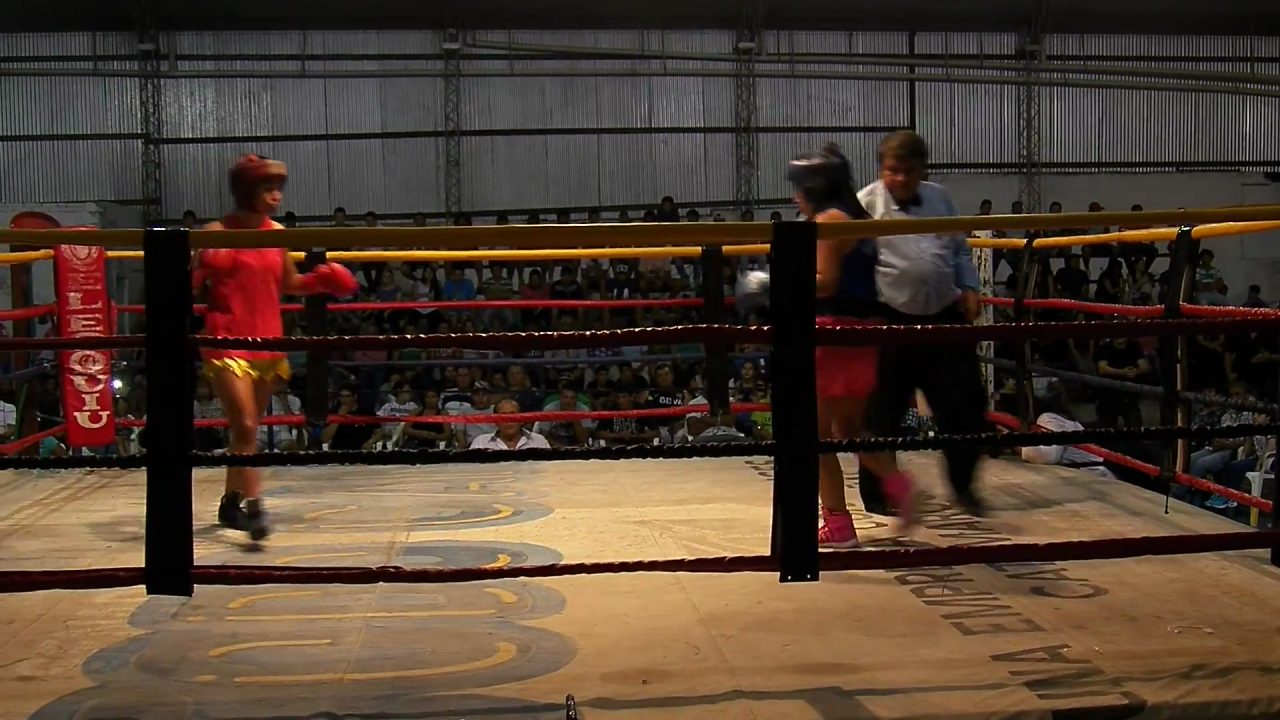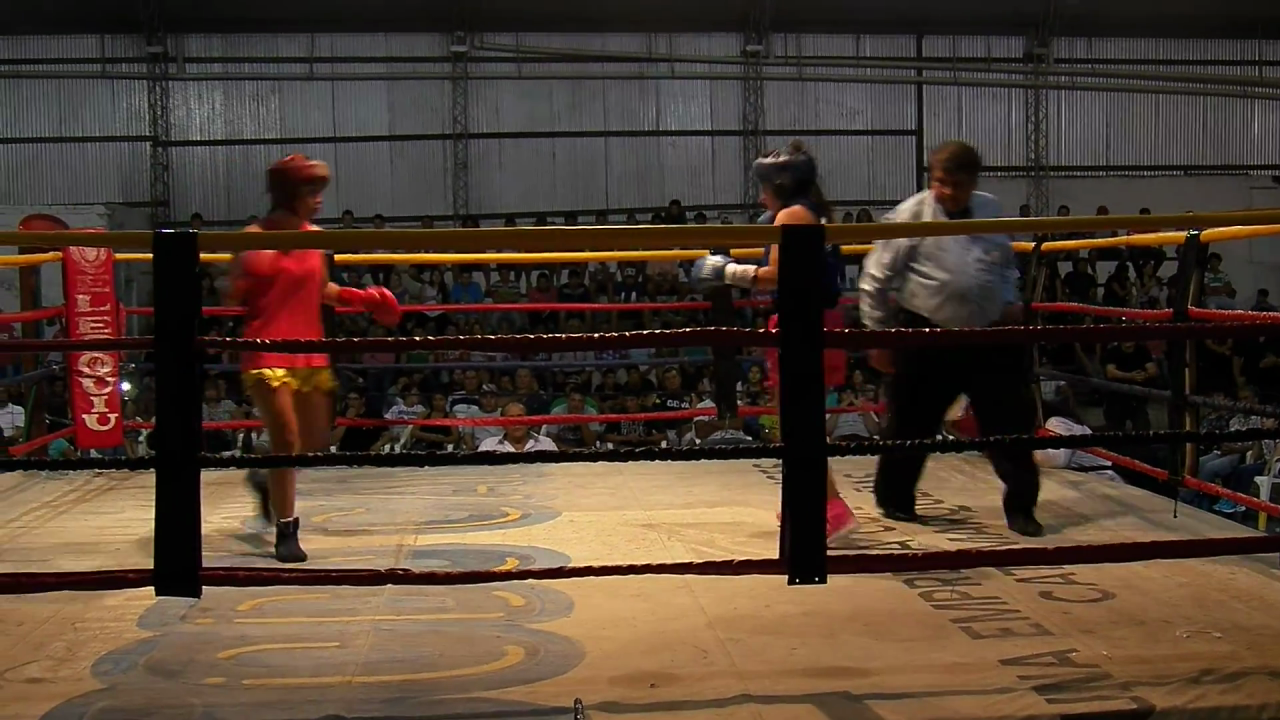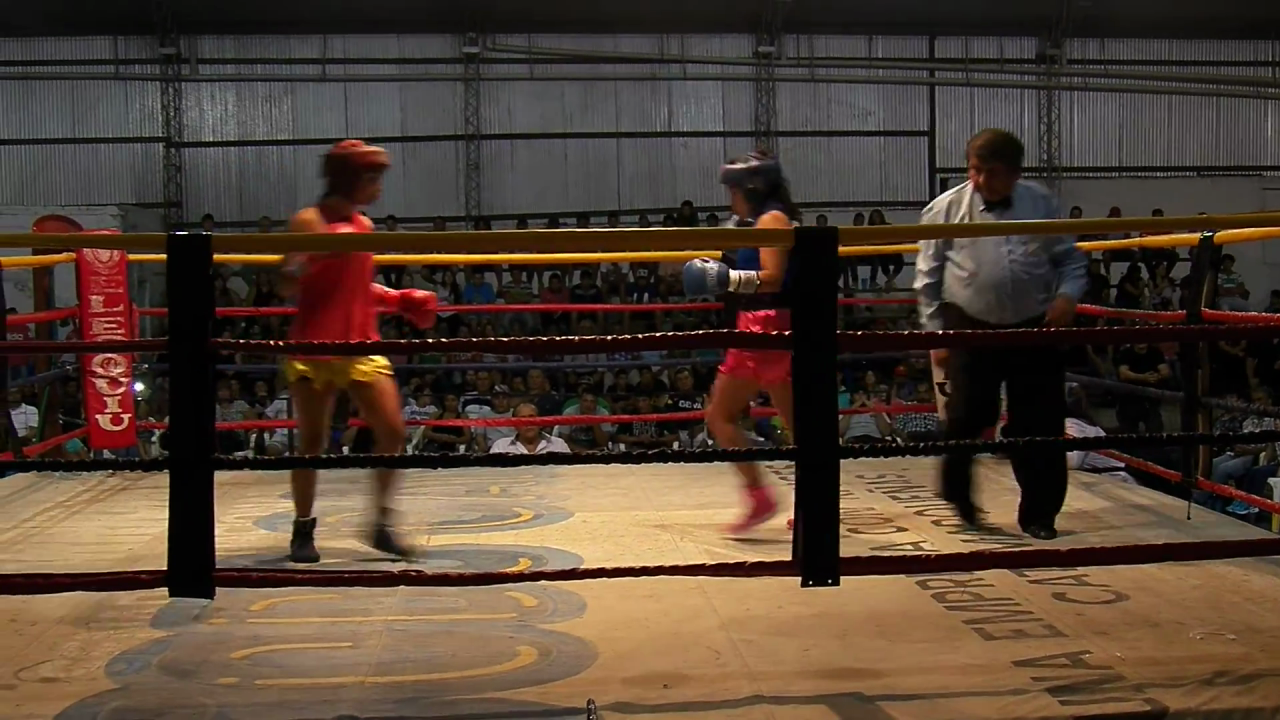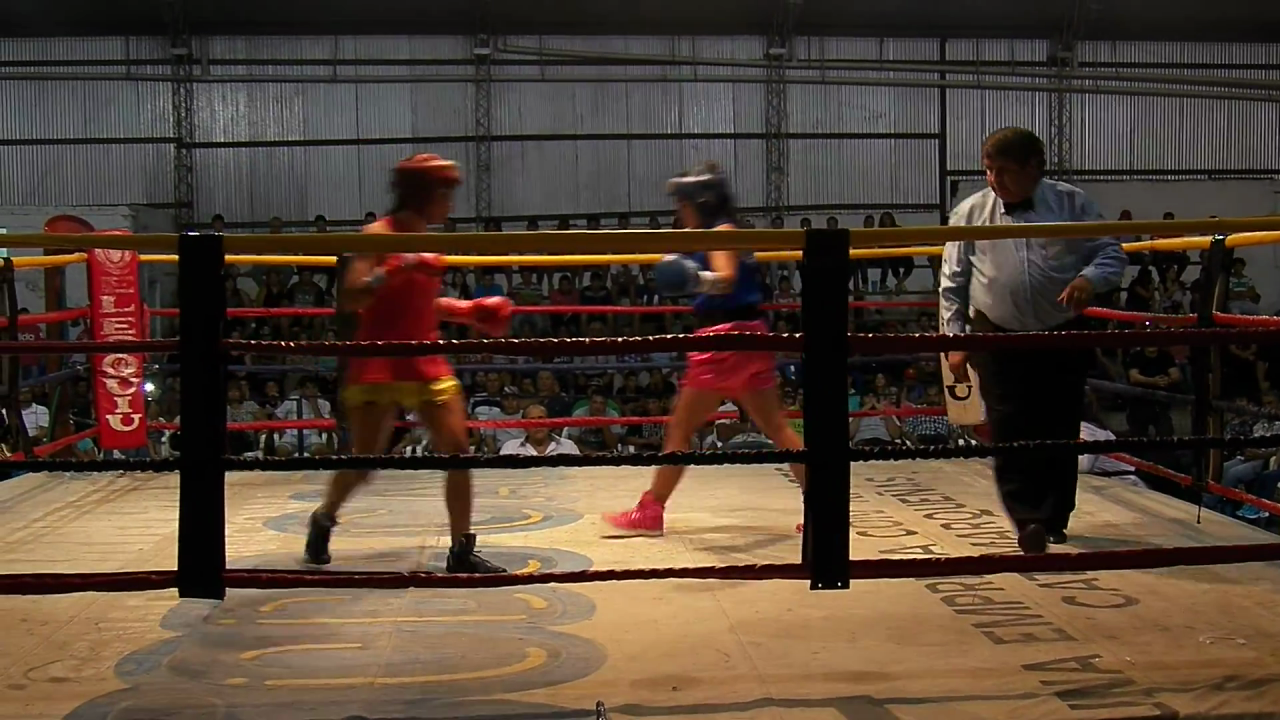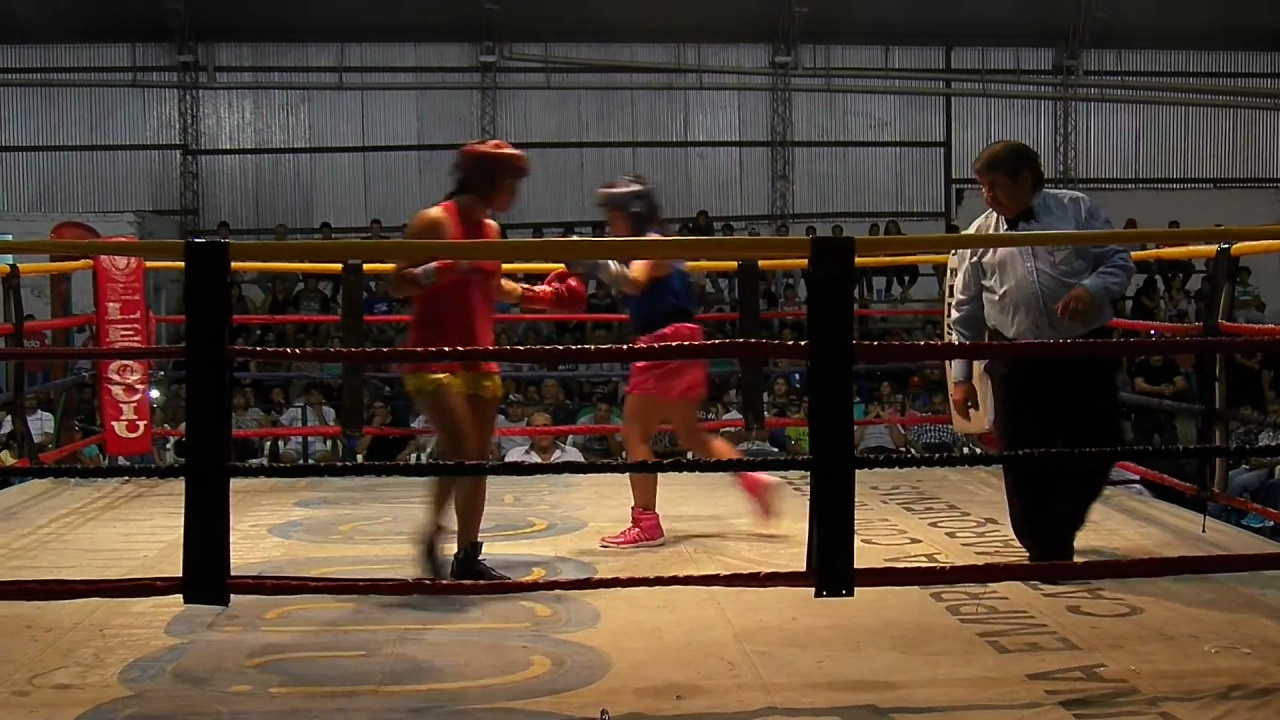
dt=0.2s
person 1, frame 1
left shoulder: (278, 234)
right shoulder: (216, 234)
left elbow: (288, 284)
right elbow: (191, 287)
left wrist: (319, 278)
right wrist: (201, 266)
left hip: (268, 344)
right hip: (228, 345)
left knee: (247, 427)
right knee: (245, 423)
left ankle: (233, 502)
right ankle: (252, 508)
person 1, frame 2
left shoulder: (316, 237)
right shoulder: (255, 238)
right elbow: (232, 297)
left wrist: (362, 298)
right wrist: (246, 276)
left hip: (309, 352)
right hip: (266, 354)
left knee: (315, 443)
right knee: (285, 442)
left ankle: (264, 479)
right ankle: (286, 530)
person 1, frame 3
left shoulder: (365, 227)
right shoulder: (308, 221)
right elbow: (288, 282)
left wrist: (398, 299)
right wrist: (318, 255)
left hip: (363, 345)
right hip: (317, 347)
left knee: (393, 431)
right knee: (312, 441)
left ankle: (382, 524)
right ankle: (303, 529)
person 1, frame 4
right shoulder: (377, 236)
right elbow: (355, 296)
left wrist: (469, 311)
right wrist: (400, 267)
left hip: (428, 366)
right hip: (378, 369)
left knee: (458, 452)
right knee: (360, 464)
left ankle: (463, 550)
right ankle: (324, 521)
person 1, frame 5
left shoulder: (489, 229)
right shoulder: (434, 221)
right elbow: (401, 283)
left wrist: (541, 294)
right wrist: (446, 267)
left hip: (477, 358)
right hip: (436, 357)
left knee: (478, 456)
right knee: (460, 453)
left ankle: (467, 556)
right ankle: (433, 537)
person 2, frame 1
left shoulder: (939, 198)
right shoulder: (864, 206)
left elbow: (960, 250)
left wrist: (969, 288)
left hip: (944, 318)
right hip: (888, 323)
left knee: (965, 401)
right knee: (883, 413)
left ankle: (964, 484)
person 2, frame 2
left shoulder: (990, 210)
right shoulder: (907, 217)
left elbow: (1007, 266)
right elbow: (876, 283)
left wrist: (1011, 302)
left knee: (1010, 418)
right knee: (911, 423)
left ankle: (1021, 508)
right ankle: (893, 498)
person 2, frame 3
left shoulder: (1042, 204)
right shoulder: (946, 209)
left elbow: (1070, 259)
right elbow: (928, 279)
left wrist: (1066, 294)
right wrist: (936, 335)
left hip: (1034, 329)
right hip: (971, 329)
left knee: (1038, 425)
right knee: (967, 417)
left ankle: (1038, 515)
right ankle: (957, 492)
person 2, frame 4
left shoulder: (1071, 204)
right shoulder: (970, 213)
left elbow: (1113, 254)
right elbow: (953, 284)
left wrist: (1090, 279)
right wrist: (955, 341)
left hip: (1062, 337)
left knee: (1058, 434)
right knee: (1010, 433)
left ankle: (1050, 520)
right ankle: (1031, 524)
person 2, frame 5
left shoulder: (1077, 209)
right shoulder: (979, 236)
left elbow: (1119, 259)
right elbow: (964, 313)
left wrist: (1090, 290)
right wrist: (961, 375)
right hip: (1017, 360)
left knee: (1098, 444)
right knee: (1028, 458)
left ankle: (1061, 524)
right ankle: (1048, 552)
person 3, frame 1
left shoulder: (828, 220)
right shoulder: (852, 220)
left elbow: (824, 283)
left knee: (817, 436)
right knee: (846, 431)
left ankle: (838, 525)
right ankle: (897, 485)
person 3, frame 2
left shoulder: (792, 215)
right shoulder: (819, 218)
left elbow: (775, 277)
left wrist: (727, 270)
right hip: (824, 321)
left ankle: (835, 510)
person 3, frame 3
left shoulder: (771, 220)
right shoulder: (775, 222)
left elbow: (772, 279)
left wrist: (730, 279)
left hip: (765, 326)
right hip: (782, 326)
left knee: (720, 415)
right knee: (792, 421)
left ankle: (760, 497)
person 3, frame 4
left shoulder: (722, 236)
left elbow: (727, 281)
left wrist: (699, 279)
right hip: (747, 337)
left knee: (678, 430)
right knee: (775, 427)
left ankle: (648, 513)
person 3, frame 5
left shoulder: (649, 242)
right shoulder: (645, 243)
left elbow: (637, 280)
left wrist: (606, 268)
right wrist: (606, 270)
left hip: (666, 341)
right hip: (672, 340)
left knee: (633, 432)
right knee: (690, 433)
left ankle: (646, 525)
right ankle: (752, 479)
